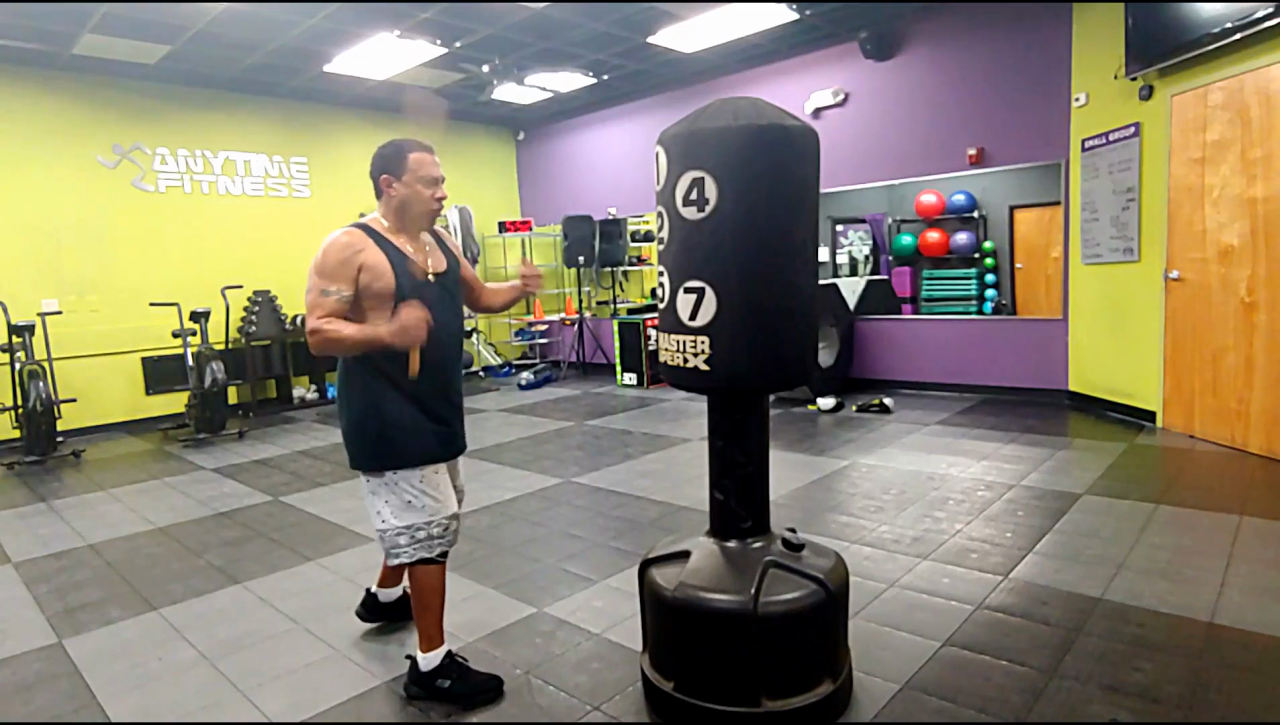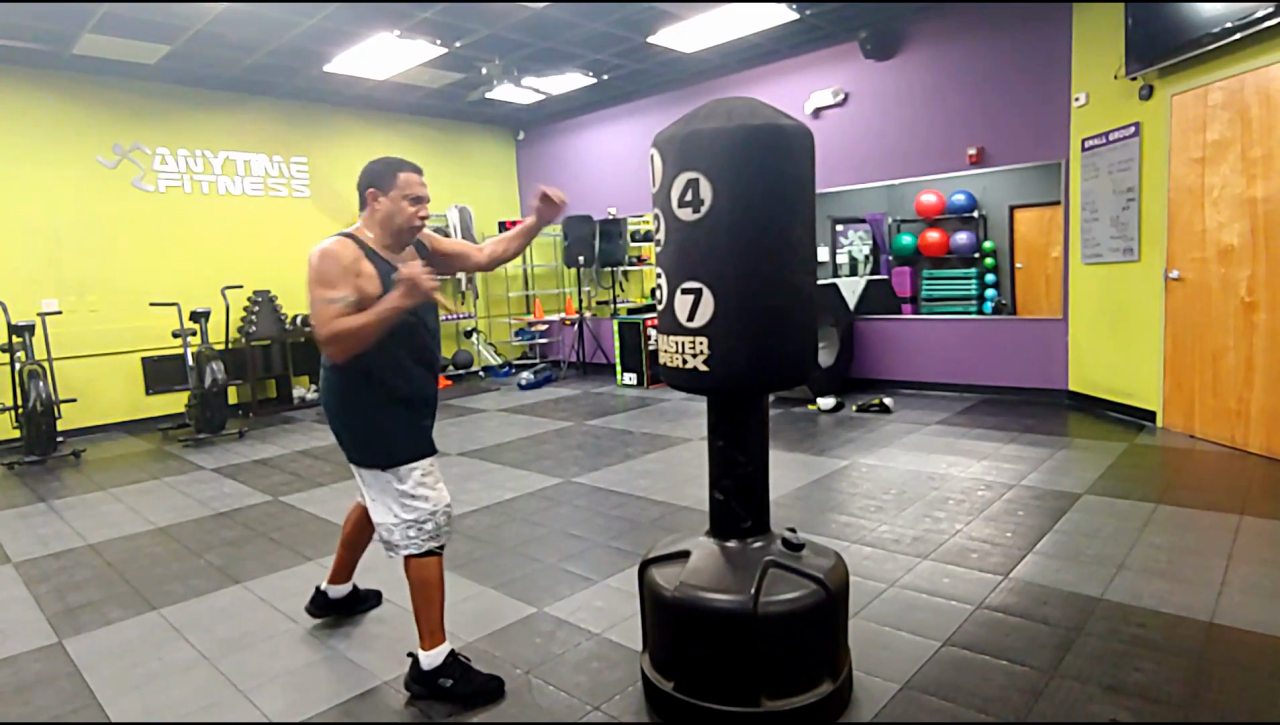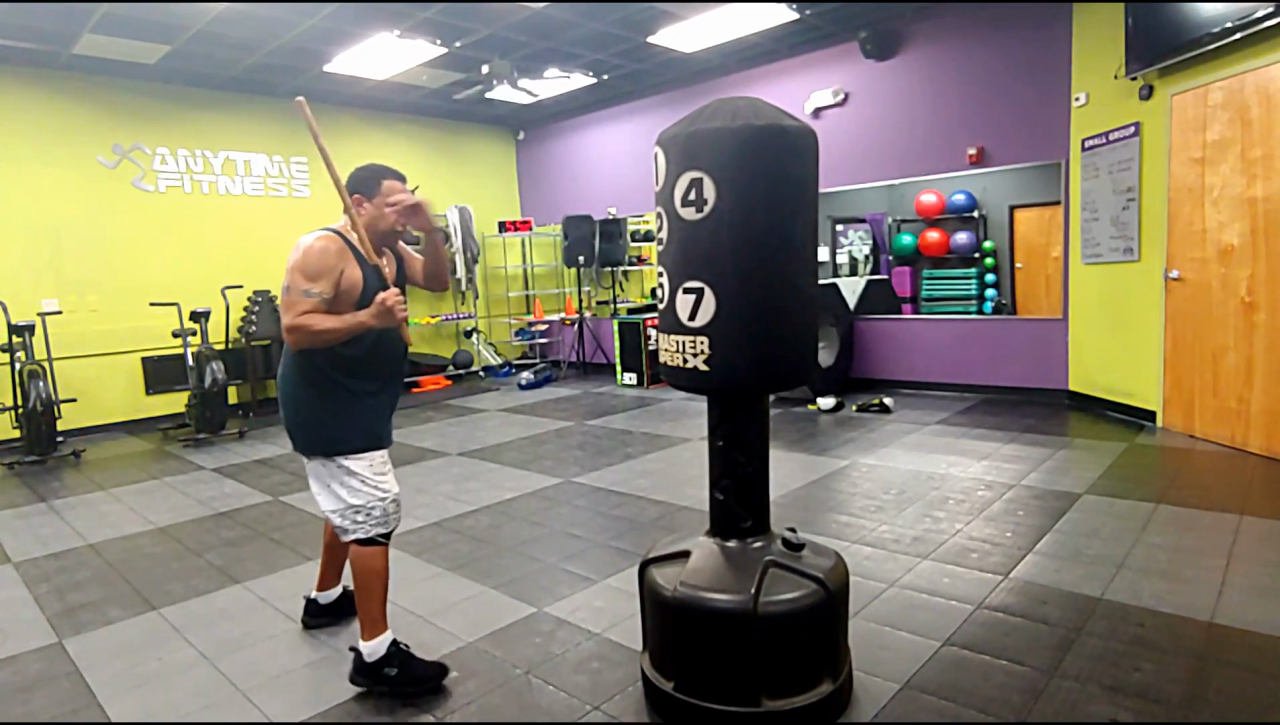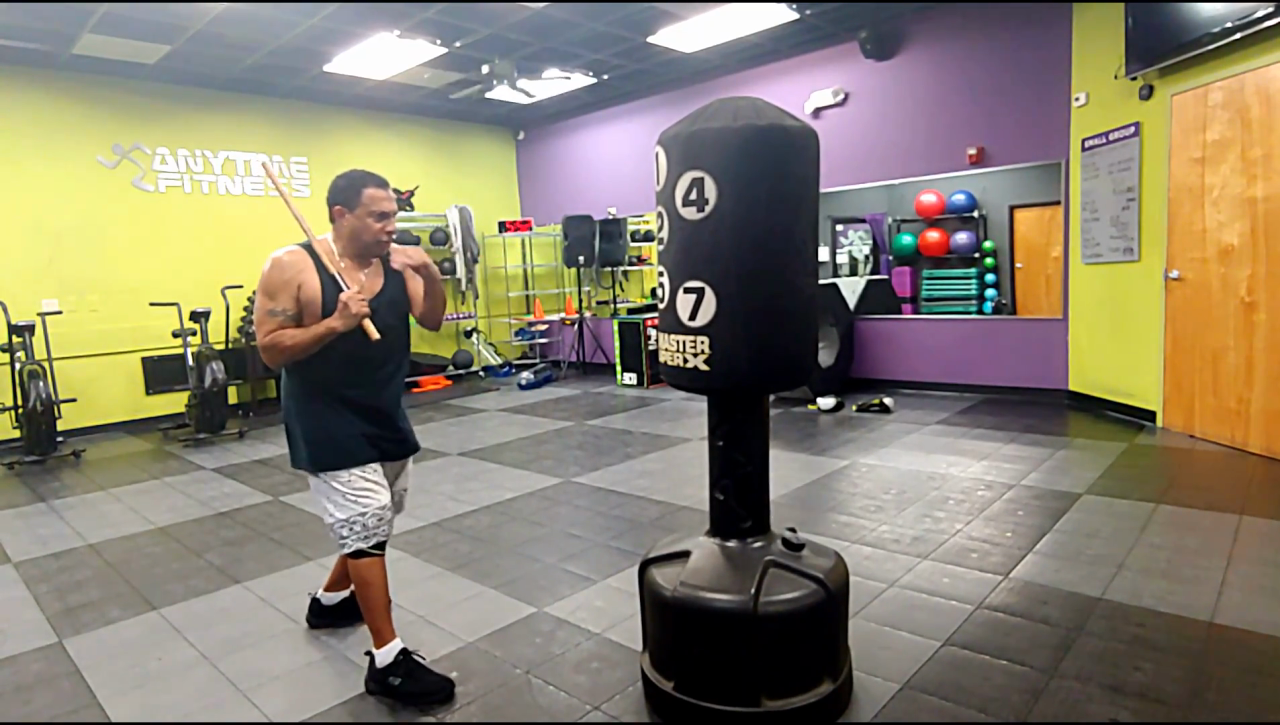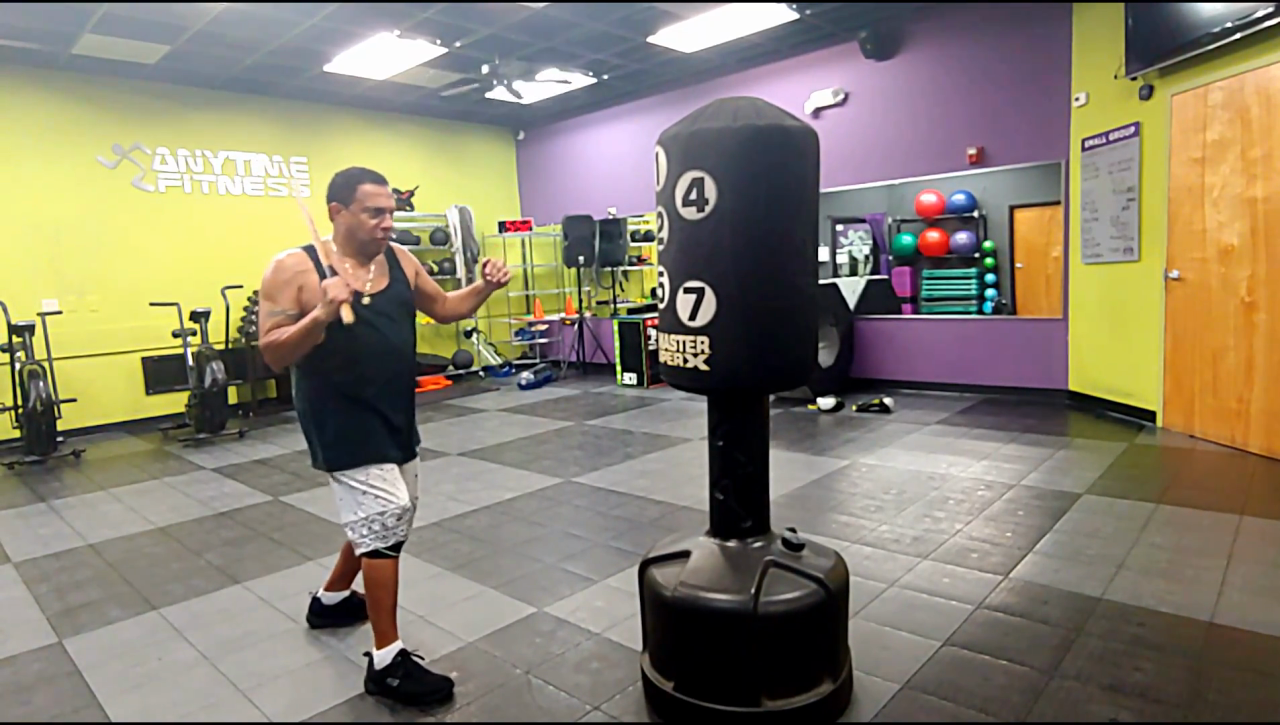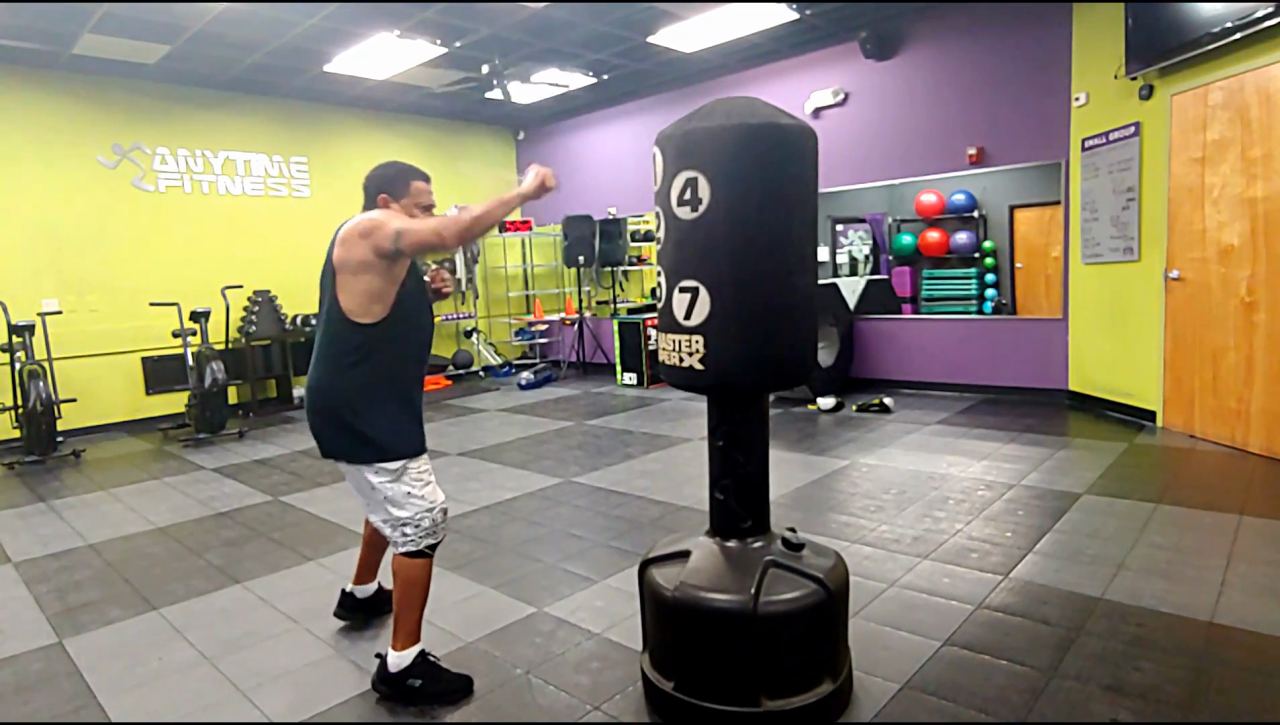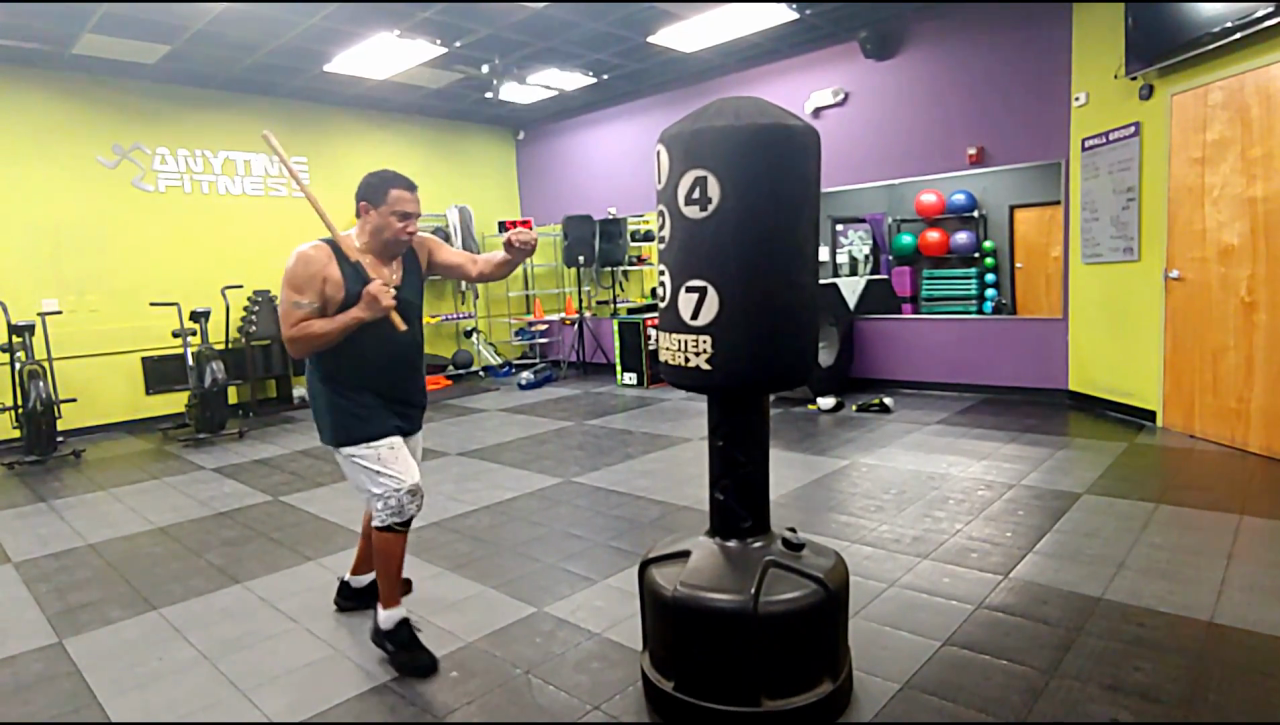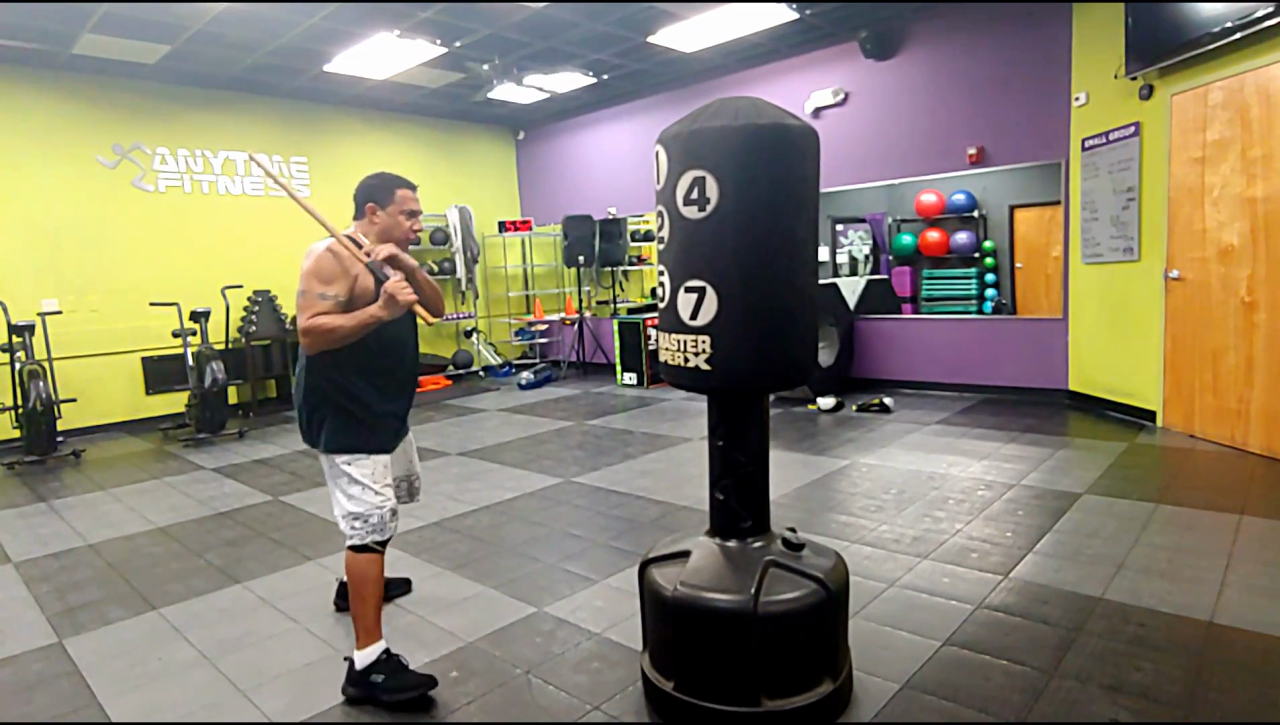
dt=0.4s
person 1, frame 1
left shoulder: (439, 242)
right shoulder: (349, 248)
left elbow: (480, 299)
right elbow: (318, 333)
left wrist: (520, 287)
right wrist: (387, 335)
left hip: (432, 408)
right hip: (388, 418)
left knee: (423, 516)
right knee: (425, 528)
left ankle: (384, 595)
right ankle: (432, 666)
person 1, frame 2
left shoulder: (417, 245)
right shoulder: (337, 256)
left elbow: (482, 257)
right elbow: (332, 344)
left wrist: (534, 222)
right wrist: (397, 300)
left hip: (398, 406)
right hip: (373, 412)
left knee: (384, 499)
right knee: (424, 521)
left ankle: (334, 591)
right ankle: (432, 664)
person 1, frame 3
left shoulder: (390, 250)
right shoulder: (322, 250)
left elbow: (440, 281)
right elbow: (296, 331)
left wrist: (428, 226)
right wrist: (370, 318)
left hip: (356, 402)
right hip: (326, 404)
left knee: (350, 502)
right knee: (375, 509)
left ankle: (326, 598)
right ankle: (375, 653)
person 1, frame 4
left shoulder: (394, 260)
right shoulder: (291, 266)
left elbow: (431, 322)
right elbow: (270, 349)
left wrist: (431, 277)
right wrist: (335, 323)
left hip: (386, 419)
right hip: (328, 423)
left knee: (372, 519)
right knee: (366, 525)
left ankle: (333, 599)
right ankle: (387, 661)
person 1, frame 5
left shoulder: (399, 259)
right shoulder: (293, 268)
left elbow: (446, 308)
right elbow: (274, 354)
left wrist: (484, 287)
right wrist: (320, 316)
left hip: (395, 418)
right hip: (343, 422)
left knee: (380, 517)
right knee: (384, 521)
left ankle: (331, 598)
right ankle: (387, 662)
person 1, frame 6
left shoulder: (385, 249)
right shoulder: (368, 231)
left elbow: (388, 310)
right elbow: (450, 233)
left wrist: (427, 290)
right wrist: (521, 192)
left hip: (357, 406)
right hip: (363, 411)
left knee: (390, 502)
right knee: (420, 520)
left ankle: (361, 593)
right ankle: (402, 664)
person 1, frame 7
left shoulder: (417, 248)
right shoulder: (314, 260)
left elbow: (477, 268)
right elbow: (296, 341)
left wrist: (513, 253)
right wrist: (364, 311)
left hip: (400, 400)
right hip: (349, 405)
left knee: (392, 490)
right knee: (396, 493)
left ankle: (359, 582)
right ankle: (391, 621)
person 1, frame 8
left shoulder: (396, 257)
right shoulder: (332, 258)
left elbow: (436, 309)
right elbow: (311, 335)
left wrist: (410, 267)
right wrist: (381, 309)
left hip: (384, 407)
right hip: (341, 410)
left knee: (395, 491)
right knee: (371, 516)
left ankle: (358, 585)
right ankle: (368, 664)
